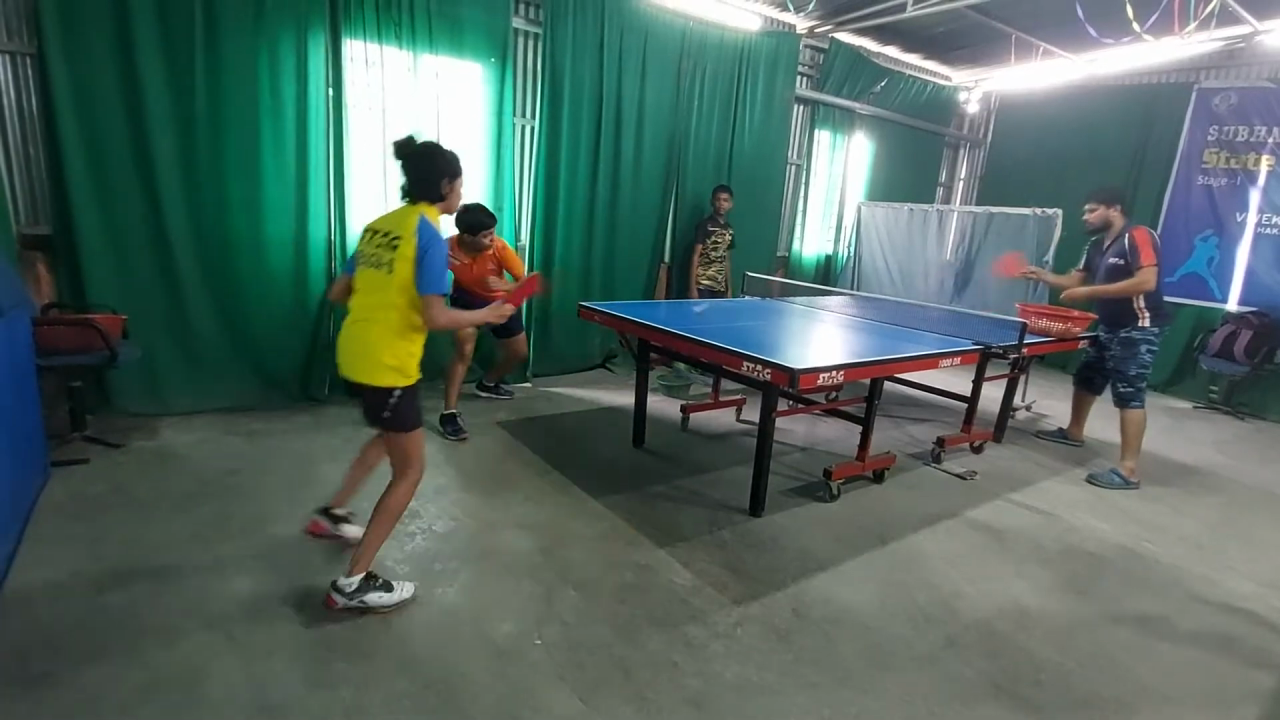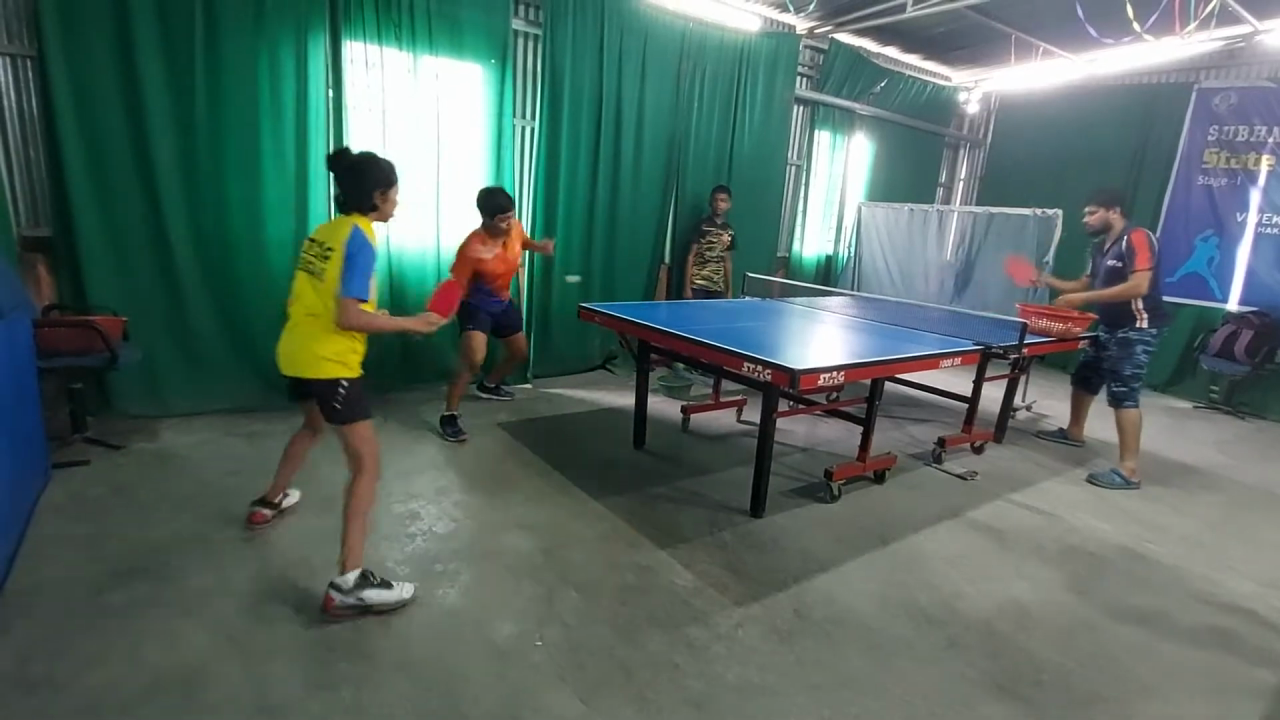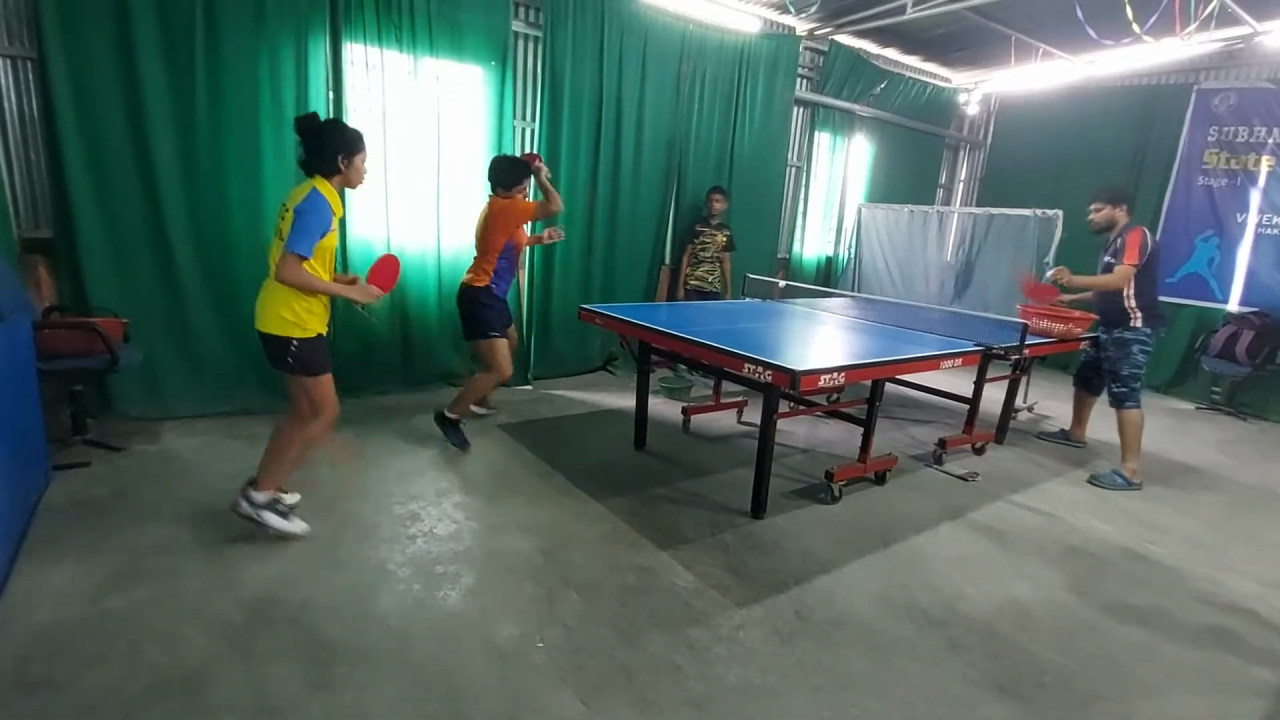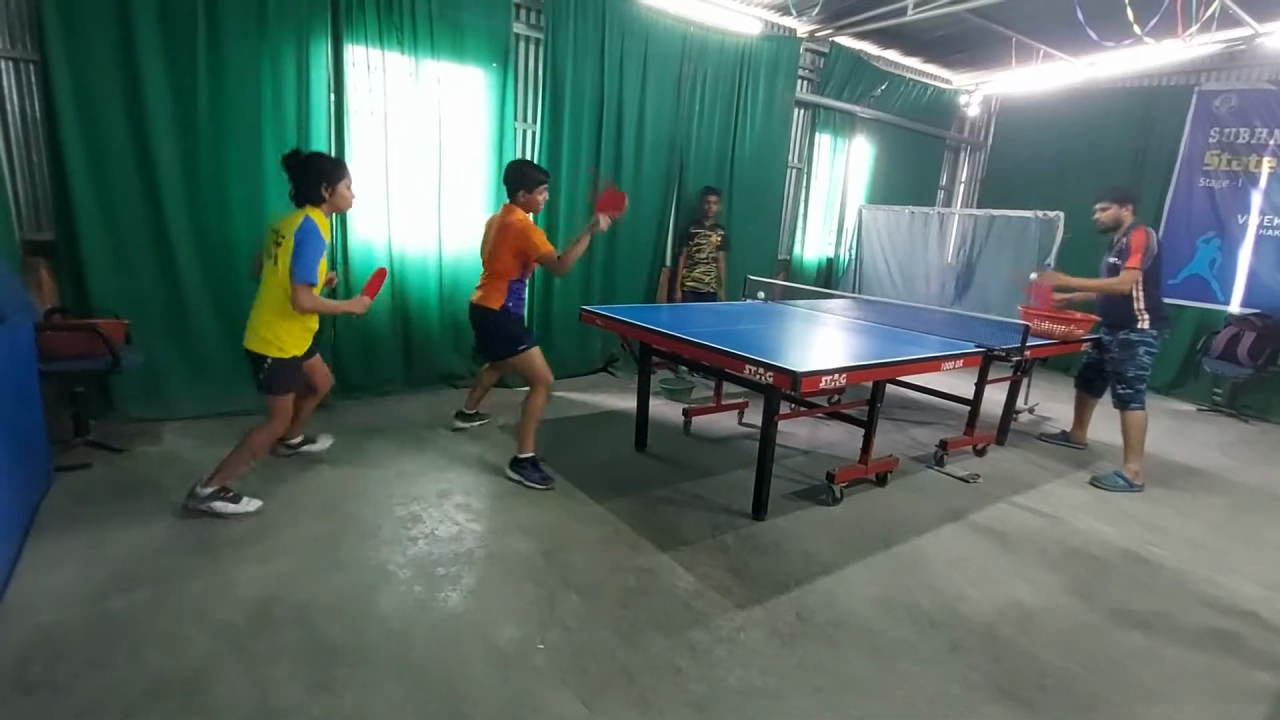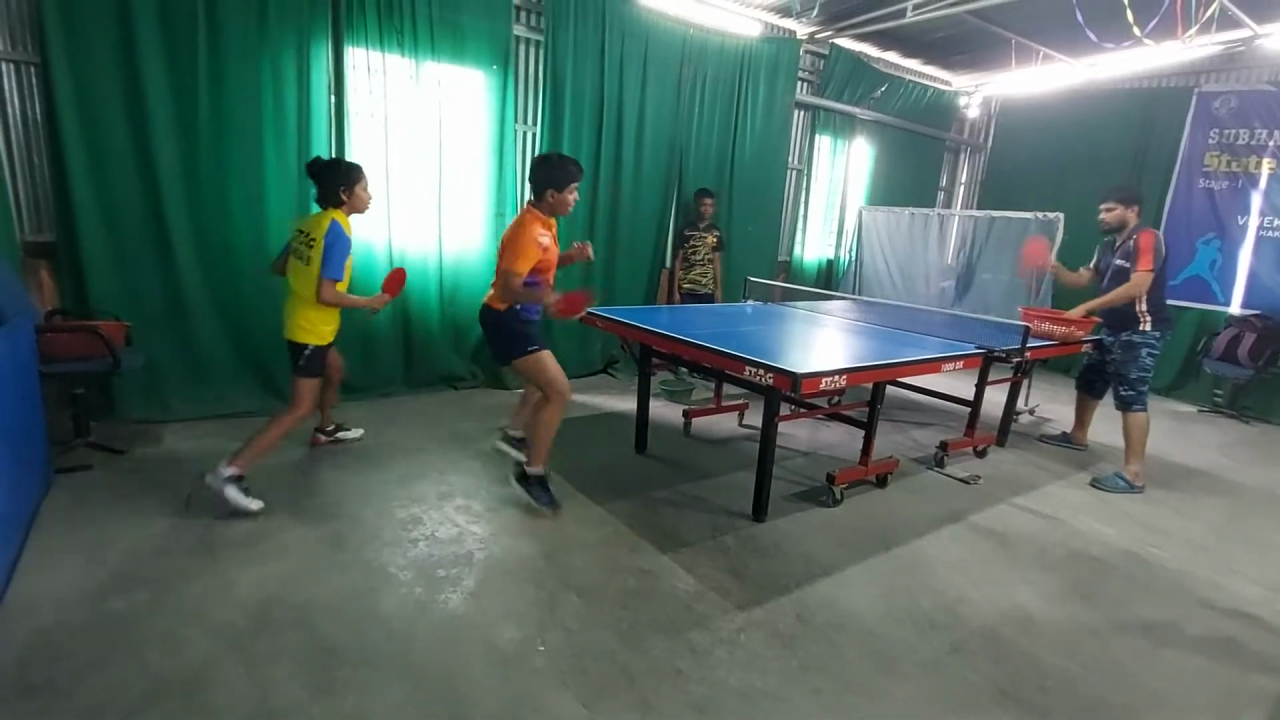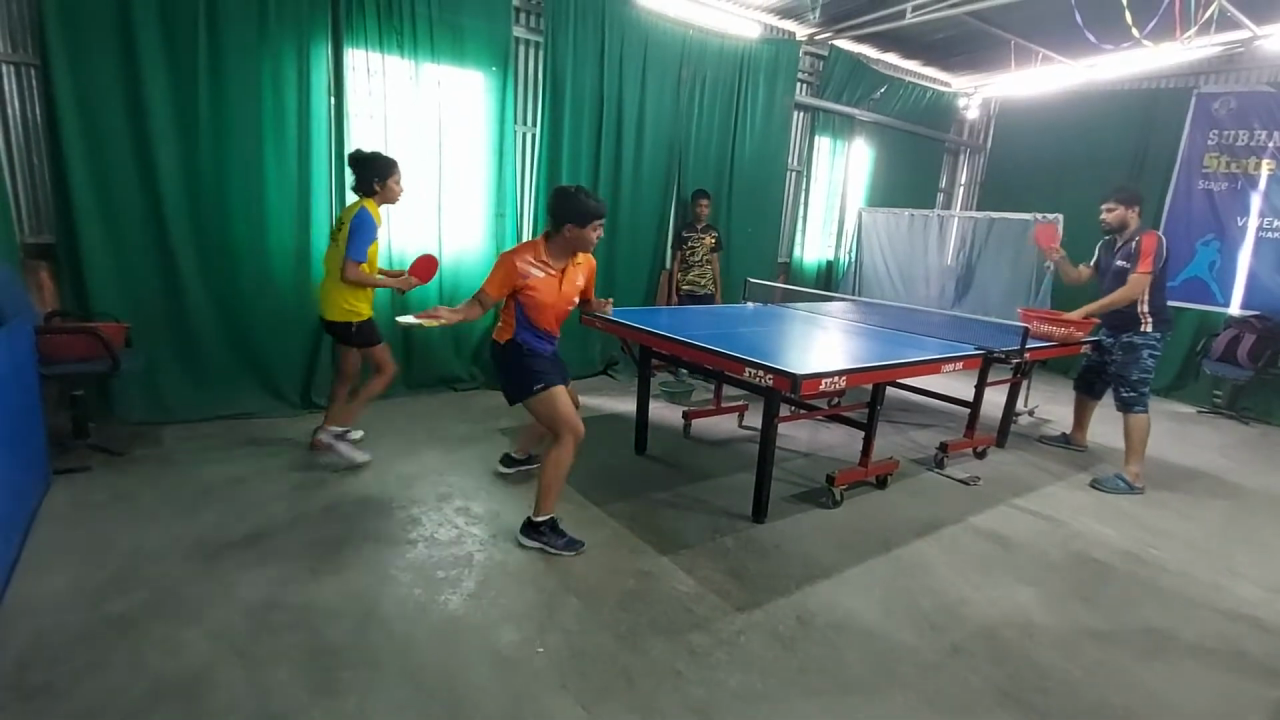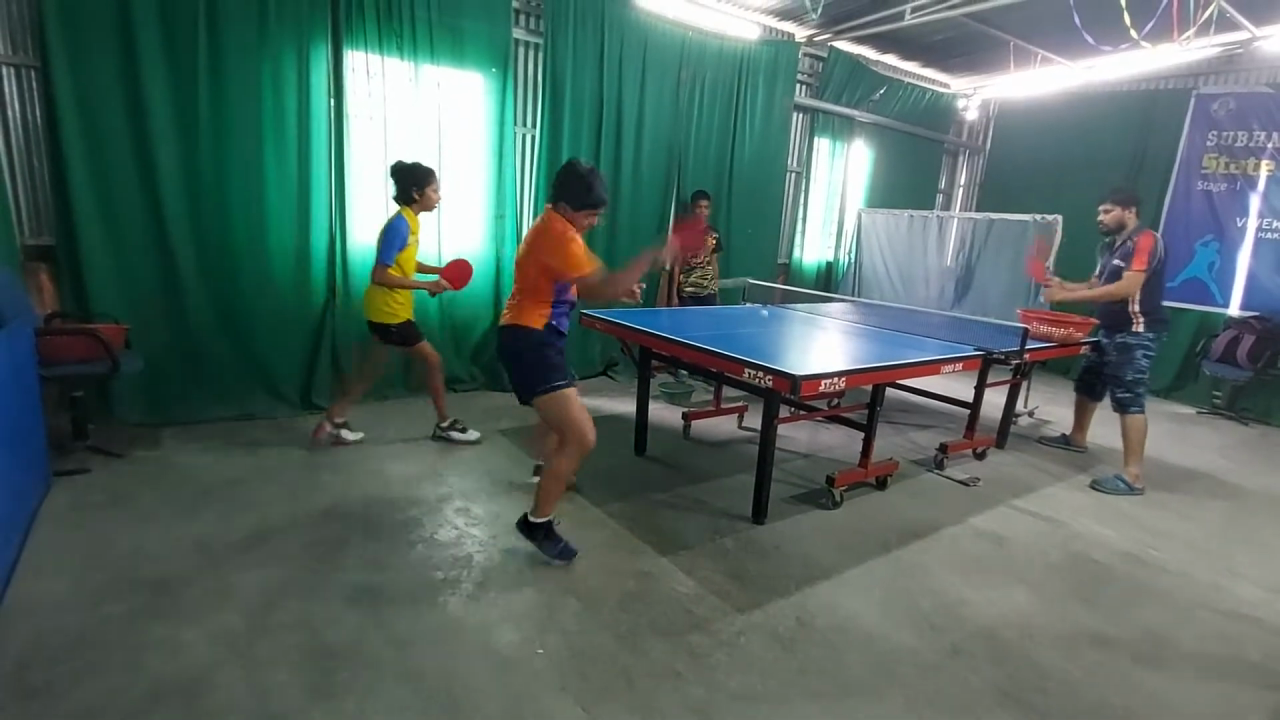
dt=0.2s
person 1, frame 1
left shoulder: (379, 226)
right shoulder: (430, 235)
left elbow: (338, 293)
right elbow: (434, 317)
right wrist: (485, 314)
left hip: (354, 357)
right hip: (387, 367)
left knee: (388, 437)
right knee: (409, 470)
left ankle: (333, 513)
right ankle: (353, 582)
person 1, frame 2
left shoulder: (323, 233)
right shoulder: (359, 243)
left elbow: (296, 301)
right elbow: (348, 316)
right wrist: (412, 323)
left hip: (296, 356)
right hip: (329, 365)
left knee: (314, 425)
right knee: (366, 465)
left ankle: (269, 502)
right ankle: (348, 581)
person 1, frame 3
left shoulder: (307, 194)
right shoulder: (318, 203)
right elbow: (287, 272)
left wrist: (334, 279)
right wrist: (349, 292)
left hip: (282, 320)
right hip: (294, 324)
left knee: (302, 407)
right knee: (324, 414)
left ankle: (265, 487)
right ankle: (261, 495)
person 1, frame 4
left shoulder: (292, 222)
right shoulder: (312, 231)
left elbow: (258, 268)
right elbow: (302, 301)
right wrist: (350, 305)
left hip: (289, 336)
right hip: (276, 341)
left knee: (322, 382)
right knee: (278, 420)
left ankle: (292, 439)
right ankle: (209, 489)
person 1, frame 5
left shoulder: (310, 223)
right shoulder: (338, 233)
left elbow: (279, 267)
right elbow: (326, 295)
right wrist: (368, 302)
left hip: (305, 325)
right hip: (311, 331)
left knee: (335, 372)
right knee: (300, 408)
left ankle: (326, 429)
right ankle: (229, 472)
person 1, frame 6
left shoulder: (355, 212)
right shoulder: (365, 219)
right elbow: (349, 274)
left wrist: (387, 272)
right wrist: (395, 283)
left hip: (336, 306)
right hip: (348, 310)
left knee: (348, 370)
right knee: (387, 369)
left ankle: (330, 428)
right ankle: (333, 429)
person 1, frame 7
left shoulder: (407, 222)
right shoulder: (399, 226)
right elbow: (381, 276)
left wrist: (438, 270)
right wrist: (427, 286)
left hip: (386, 310)
right hip: (391, 313)
left knee: (373, 367)
right knee: (433, 362)
left ankle: (332, 423)
right ankle: (444, 424)
person 2, frame 1
left shoulder: (499, 247)
right shoulder: (447, 249)
left wrist: (505, 286)
right hip: (466, 302)
left knee: (519, 352)
right knee: (464, 348)
left ankle: (488, 383)
right ankle: (449, 414)
person 2, frame 2
left shoulder: (514, 233)
right shoulder: (472, 247)
left elbow: (527, 243)
left wrist: (542, 246)
left hip: (503, 302)
right hip: (475, 306)
left knee: (519, 352)
right knee: (474, 359)
left ankle: (489, 385)
right ankle: (450, 415)
person 2, frame 3
left shoulder: (497, 209)
right shoulder: (505, 209)
right elbow: (555, 208)
left wrist: (540, 238)
right wrist: (543, 179)
left hip: (492, 293)
right hip: (481, 296)
left knee: (508, 346)
right knee: (502, 370)
left ankle: (476, 397)
right ankle: (451, 416)
person 2, frame 4
left shoulder: (498, 220)
right shoulder: (522, 227)
right elbow: (561, 267)
left wrist: (533, 253)
right wrist: (590, 230)
left hip: (486, 309)
right hip: (499, 313)
left knee: (499, 363)
right knee: (543, 382)
left ankle: (467, 412)
right ankle: (523, 460)
person 2, frame 5
left shoulder: (546, 223)
right shoulder: (527, 232)
right elbow: (508, 288)
left wrist: (572, 256)
right wrist: (541, 297)
left hip: (515, 316)
right hip: (507, 317)
left knee: (539, 379)
right knee: (559, 390)
left ankle: (515, 434)
right ankle: (533, 474)
person 2, frame 6
left shoulder: (585, 263)
right shoulder: (518, 262)
left elbow: (585, 303)
right elbow: (480, 303)
left wrist: (599, 307)
right wrist: (455, 314)
left hip: (546, 350)
right hip: (519, 353)
left knee: (568, 407)
right knee: (571, 431)
left ankle: (516, 456)
right ankle: (539, 524)
person 2, frame 7
left shoulder: (552, 228)
right shoulder: (556, 234)
right elbow: (601, 285)
left wrist: (623, 288)
right wrist: (649, 258)
left hip: (536, 337)
right hip: (528, 340)
left knee: (564, 414)
right knee: (582, 437)
left ankle: (552, 470)
right ankle: (539, 522)
person 3, frame 1
left shoulder: (1139, 236)
right shoulder: (1097, 246)
left elbow: (1146, 282)
right elbow: (1073, 281)
left wrist: (1090, 291)
right wrist: (1041, 274)
left hip: (1138, 330)
right hip: (1109, 328)
left knee: (1128, 395)
right knee: (1085, 378)
left ankle: (1128, 470)
right ankle: (1074, 431)
person 3, frame 2
left shoulder: (1138, 239)
right shoulder: (1100, 246)
left elbow: (1139, 286)
right elbow: (1085, 284)
left wrist: (1084, 299)
right wrist: (1049, 281)
left hip: (1136, 329)
right hip: (1108, 328)
left knee: (1123, 395)
right knee: (1084, 378)
left ankle: (1128, 470)
right ankle: (1074, 431)
person 3, frame 3
left shoulder: (1136, 236)
right shoulder: (1112, 241)
left elbow: (1119, 281)
left wrist: (1073, 280)
right wrist: (1073, 297)
left hip: (1134, 329)
right hip: (1109, 327)
left knee: (1124, 394)
right knee: (1086, 379)
left ankle: (1130, 471)
right ankle: (1076, 432)
person 3, frame 4
left shoulder: (1141, 237)
right shoulder: (1116, 242)
left elbow: (1124, 284)
left wrist: (1069, 282)
right wrist: (1071, 296)
left hip: (1137, 331)
right hip: (1111, 329)
left knee: (1129, 397)
right knee: (1087, 381)
left ankle: (1132, 473)
right ankle: (1077, 434)
person 3, frame 5
left shoulder: (1147, 240)
right shoulder: (1108, 245)
left elbow: (1137, 287)
right elbow: (1082, 280)
left wrist: (1086, 307)
right wrist: (1057, 270)
left hip: (1140, 333)
right hip: (1111, 330)
left knee: (1131, 398)
right knee: (1088, 383)
left ankle: (1133, 474)
right ankle: (1078, 435)
person 3, frame 6
left shoulder: (1149, 241)
right shoulder: (1107, 245)
left elbow: (1133, 290)
right elbow: (1078, 278)
left wrist: (1083, 312)
right wrist: (1061, 260)
left hip: (1140, 334)
right hip: (1110, 331)
left knee: (1132, 400)
right knee: (1087, 383)
left ankle: (1133, 475)
right ankle: (1077, 436)
person 3, frame 7
left shoulder: (1146, 241)
right shoulder: (1110, 246)
left elbow: (1127, 288)
right elbow: (1096, 286)
left wrist: (1069, 295)
right wrist: (1063, 285)
left hip: (1136, 334)
right hip: (1109, 331)
left knee: (1128, 400)
right knee: (1087, 385)
left ankle: (1133, 475)
right ankle: (1077, 437)
